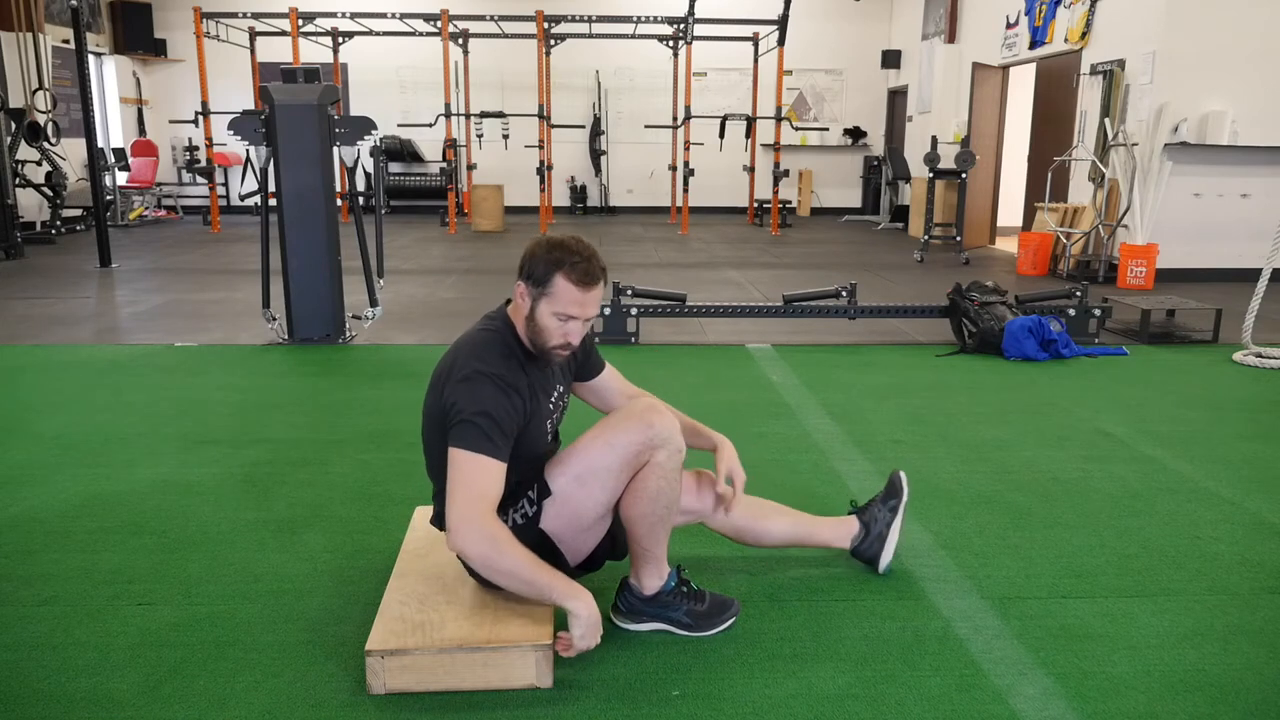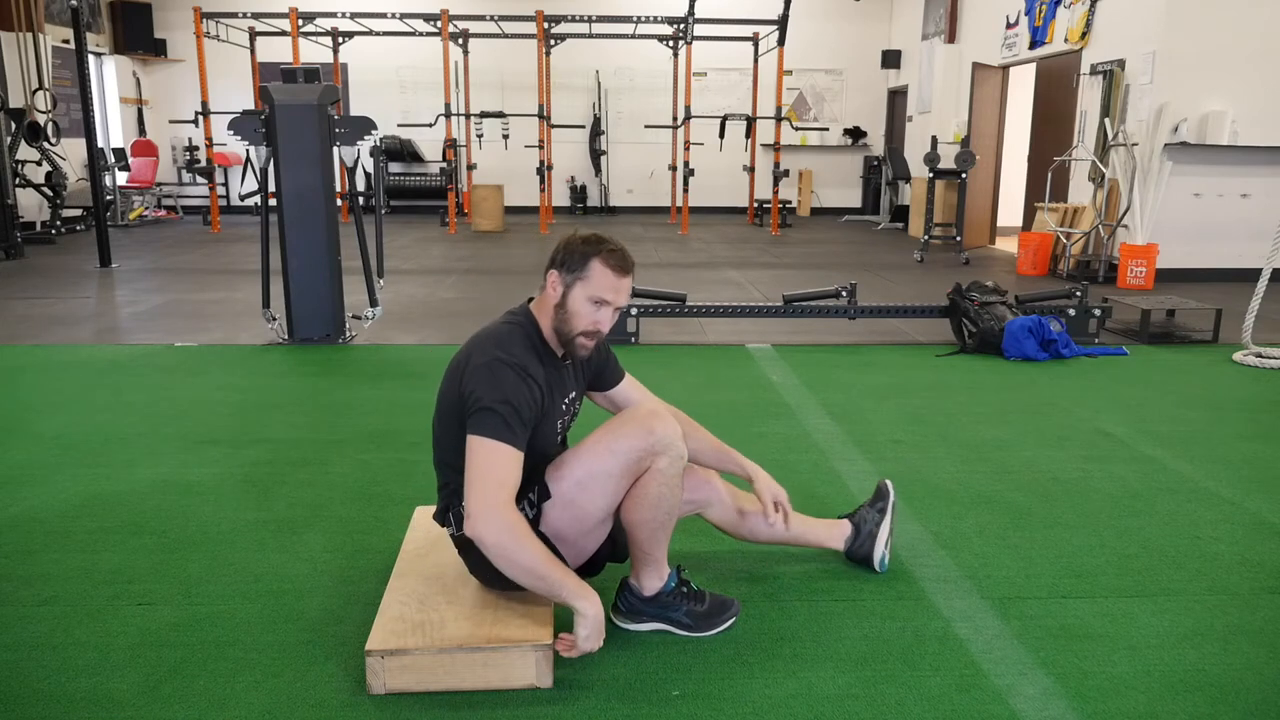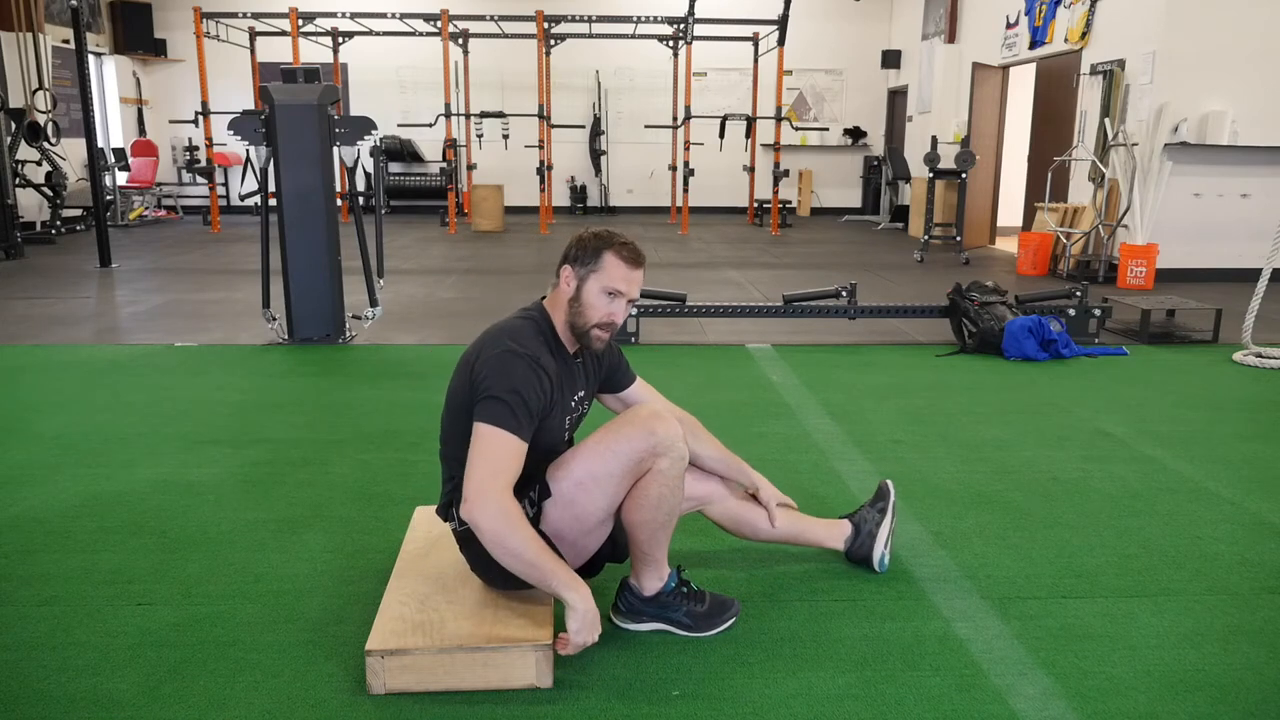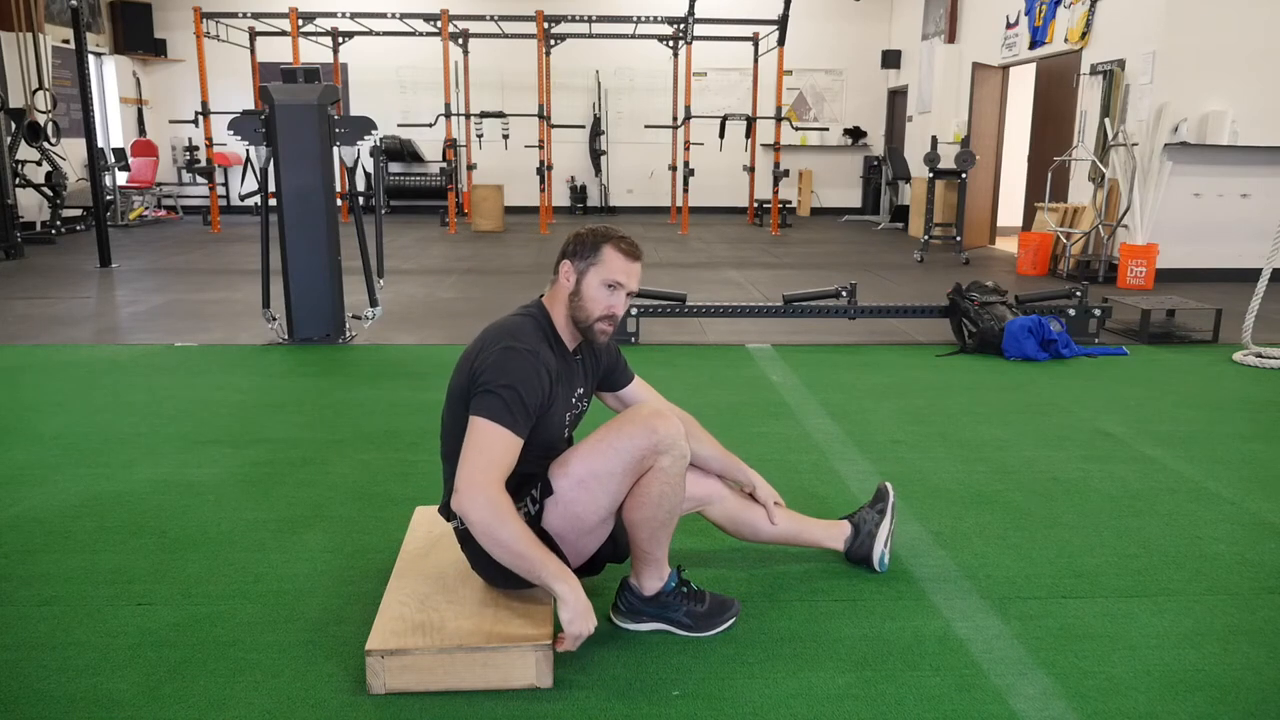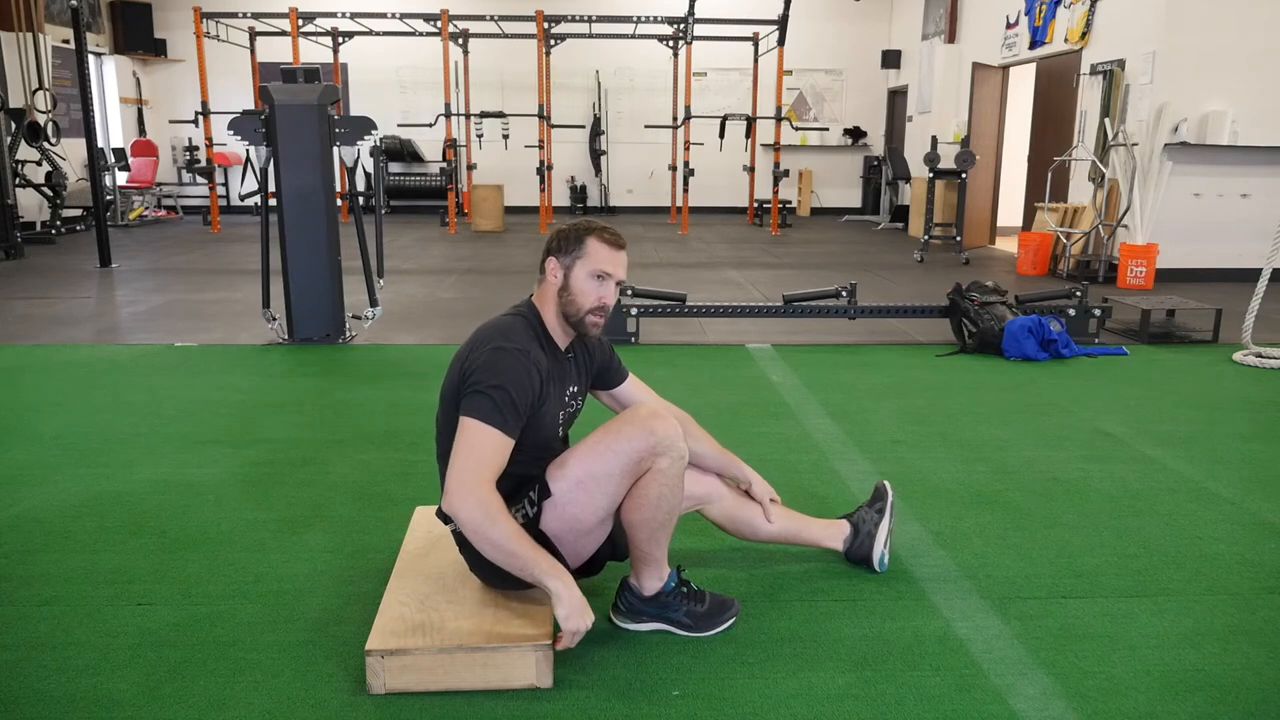
dt=0.2s
person 1, frame 1
left shoulder: (558, 334)
right shoulder: (485, 377)
left elbow: (627, 398)
right elbow: (468, 533)
left wrist: (715, 441)
right wrist: (576, 600)
left hip: (541, 500)
right hip: (512, 541)
left knee: (705, 495)
right knee: (654, 428)
left ankle: (855, 533)
right ankle: (649, 593)
person 1, frame 2
left shoulder: (578, 336)
right shoulder: (505, 368)
left elbow: (657, 409)
right elbow: (486, 521)
left wrist: (750, 468)
right wrist: (584, 600)
left hip: (543, 505)
right hip: (506, 547)
left knee: (702, 485)
right knee: (654, 432)
left ankle: (847, 536)
right ankle: (650, 594)
person 1, frame 3
left shoulder: (590, 342)
right shoulder: (517, 360)
left elbow: (674, 416)
right elbow: (483, 506)
left wrist: (754, 479)
right wrist: (576, 594)
left hip: (545, 505)
right hip: (505, 543)
left knee: (703, 485)
right knee: (655, 431)
left ankle: (846, 537)
right ankle: (649, 594)
person 1, frame 4
left shoulder: (591, 342)
right shoulder: (518, 356)
left elbow: (673, 415)
right elbow: (473, 497)
left wrist: (749, 478)
right wrist: (566, 587)
left hip: (544, 511)
right hip: (507, 539)
left knee: (703, 486)
right knee: (656, 430)
left ankle: (848, 538)
right ankle: (649, 594)
person 1, frame 5
left shoulder: (582, 341)
right shoulder: (509, 357)
left elbow: (665, 410)
right elbow: (464, 498)
left wrist: (745, 475)
right wrist: (560, 584)
left hip: (544, 507)
right hip: (507, 538)
left knee: (703, 485)
right knee: (654, 431)
left ankle: (847, 537)
right ankle: (649, 595)
